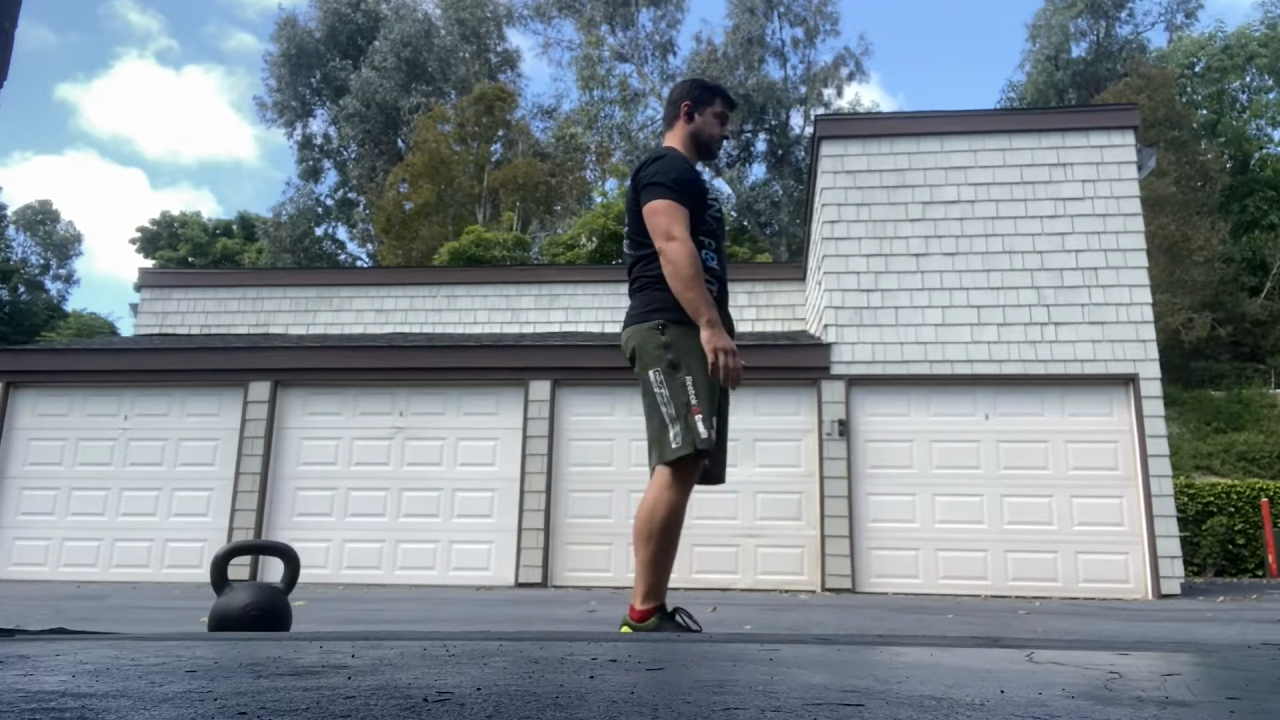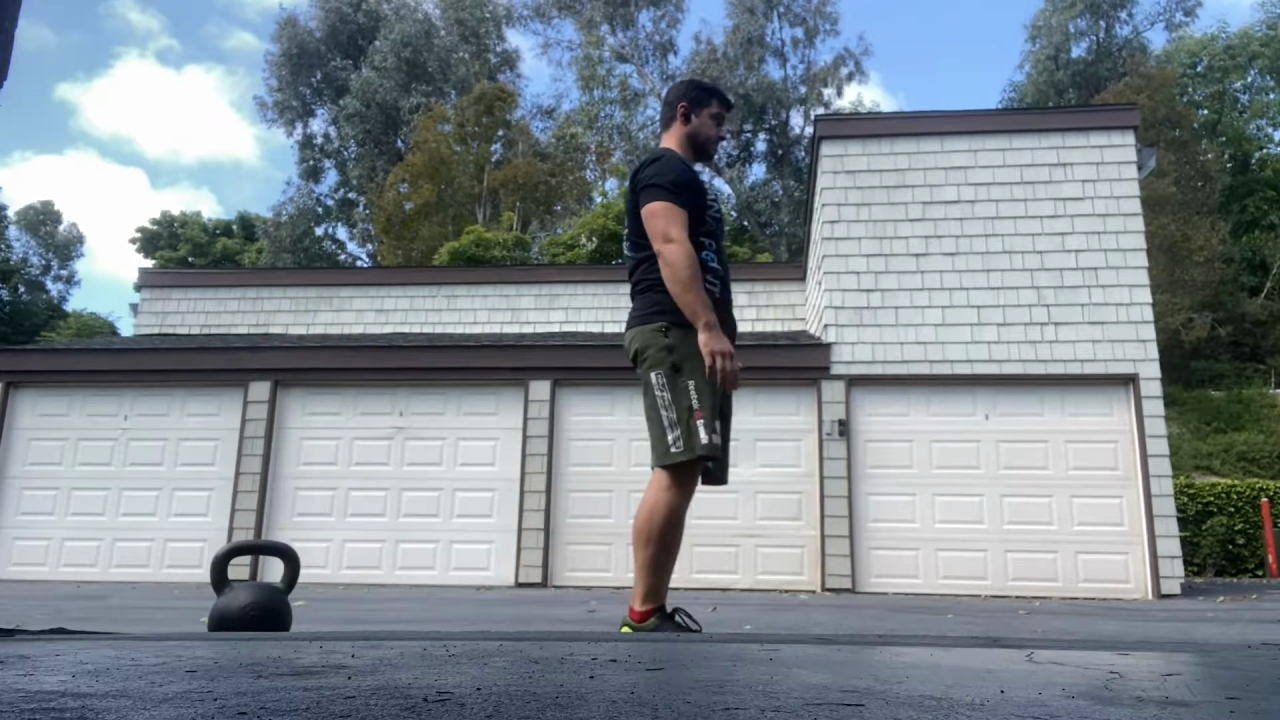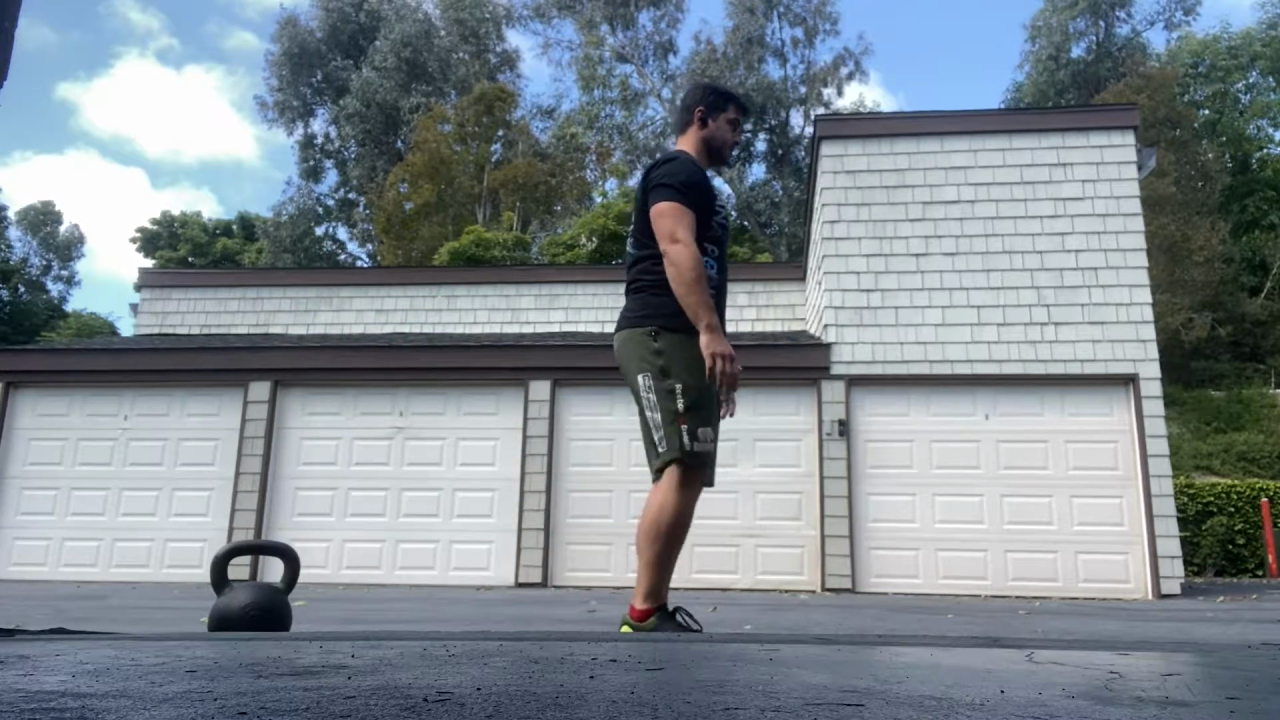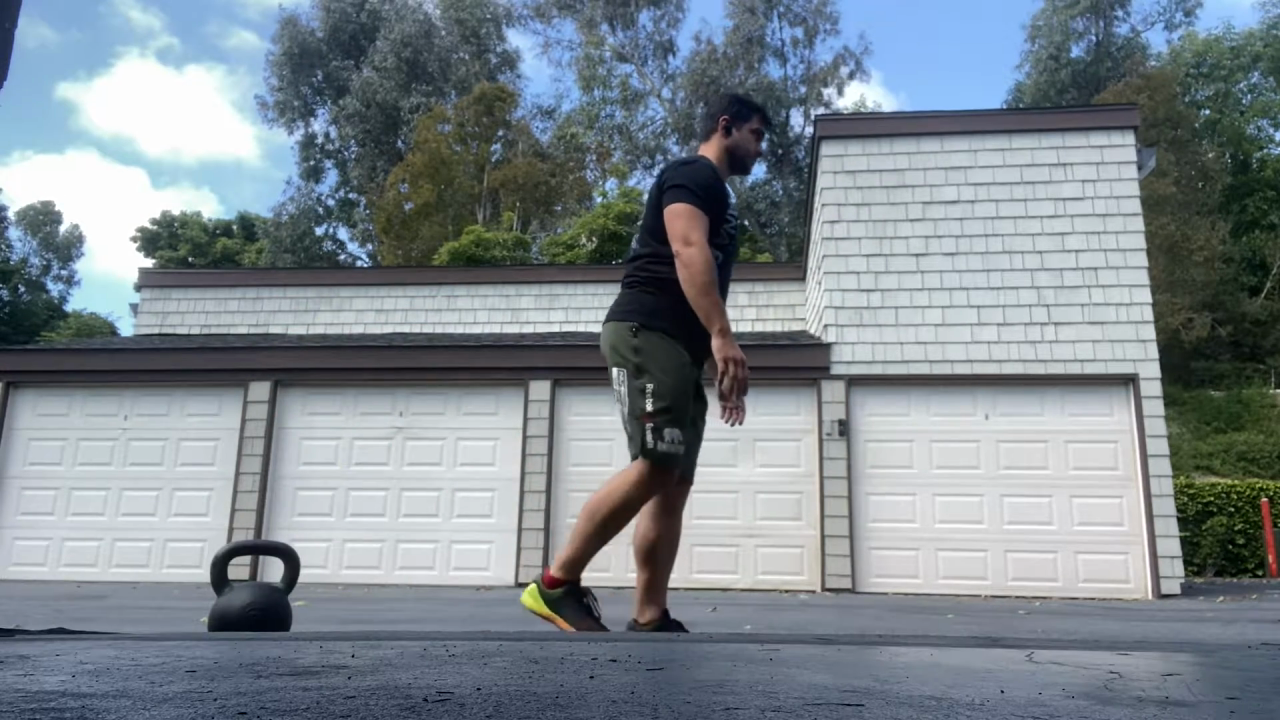
dt=0.3s
person 1, frame 1
left shoulder: (688, 180)
right shoulder: (665, 168)
right elbow: (673, 247)
left wrist: (713, 333)
right wrist: (712, 326)
left hip: (692, 338)
right hip: (669, 331)
left knee: (679, 471)
right knee: (677, 466)
left ankle: (654, 612)
right ankle: (644, 615)
person 1, frame 2
left shoulder: (686, 181)
right shoulder: (664, 170)
right elbow: (672, 248)
left wrist: (713, 336)
right wrist: (709, 328)
left hip: (693, 342)
right hip: (673, 333)
left knee: (680, 474)
right knee: (677, 469)
left ankle: (654, 611)
right ankle: (643, 616)
person 1, frame 3
left shoulder: (696, 185)
right shoulder: (676, 171)
right elbow: (677, 251)
left wrist: (713, 354)
right wrist: (712, 332)
left hip: (679, 341)
right hip: (660, 335)
left knee: (682, 473)
right knee: (685, 467)
left ankle: (653, 613)
right ankle: (644, 613)
person 1, frame 4
left shoulder: (712, 193)
right shoulder: (693, 175)
left elbow: (704, 271)
right elbow: (689, 253)
left wrist: (726, 369)
right wrist: (721, 337)
left hip: (672, 342)
right hip: (647, 332)
left knee: (673, 479)
right knee: (655, 468)
left ankle: (651, 617)
right ankle: (557, 583)
